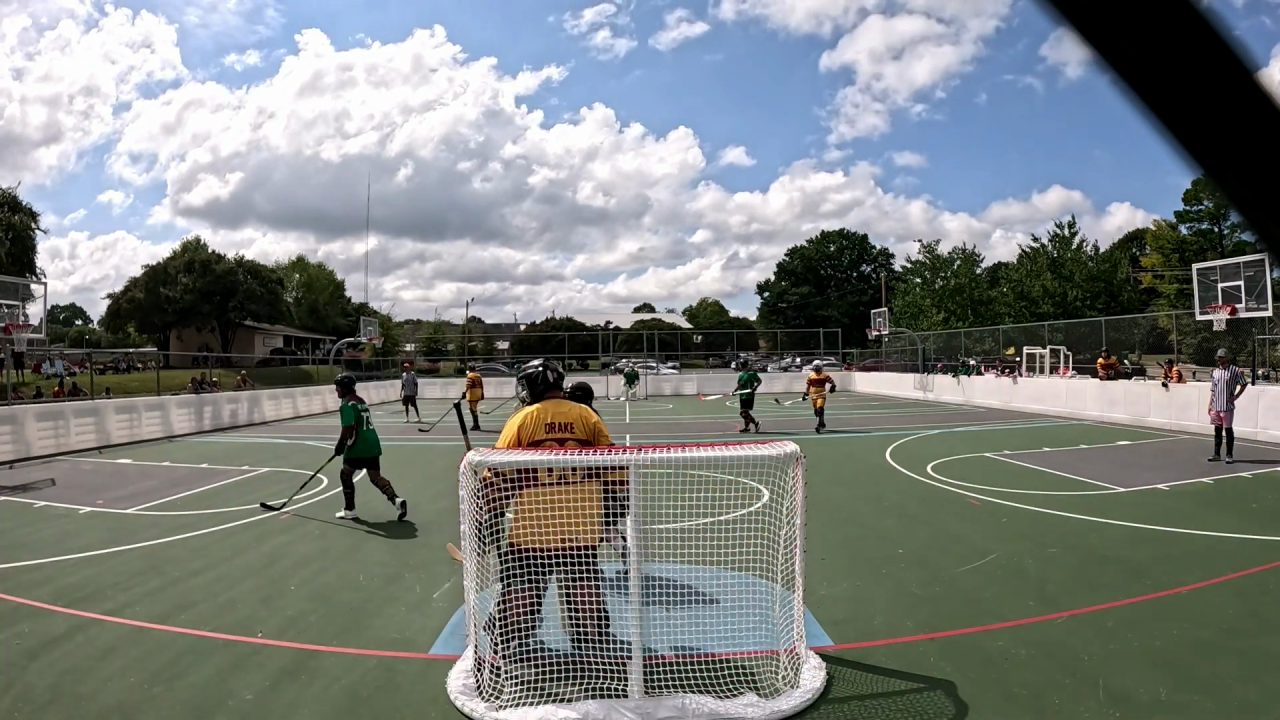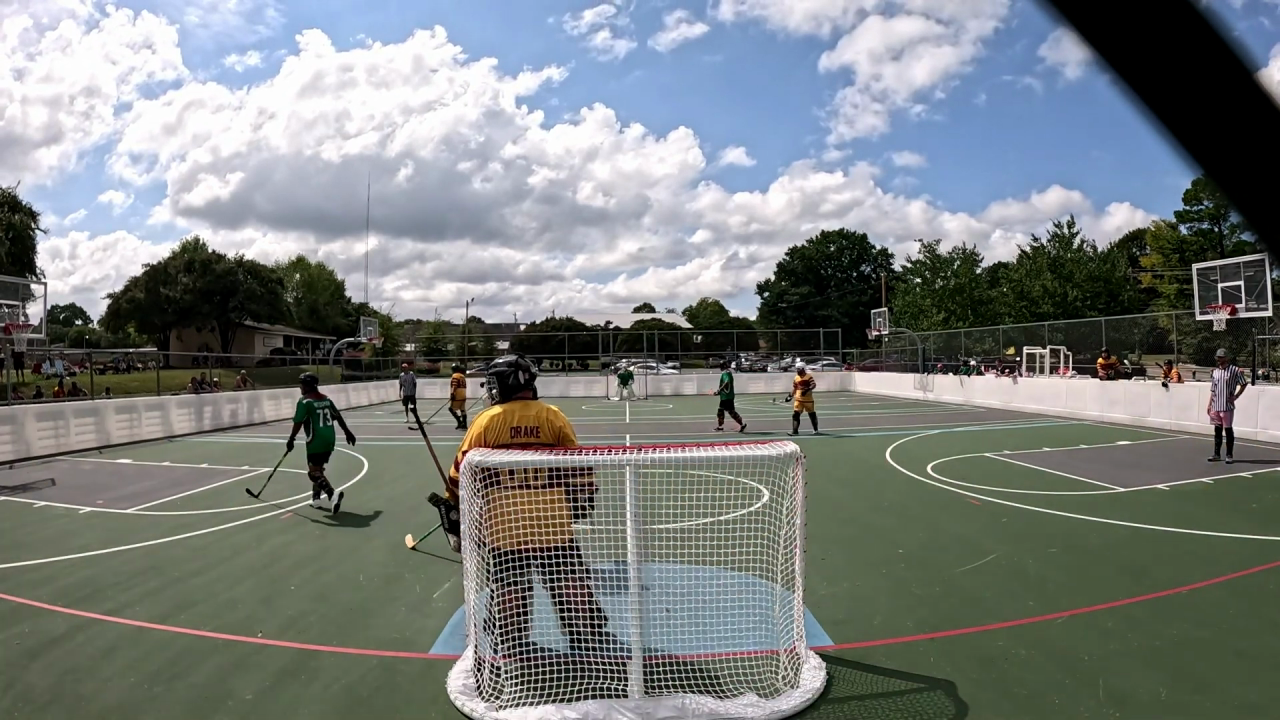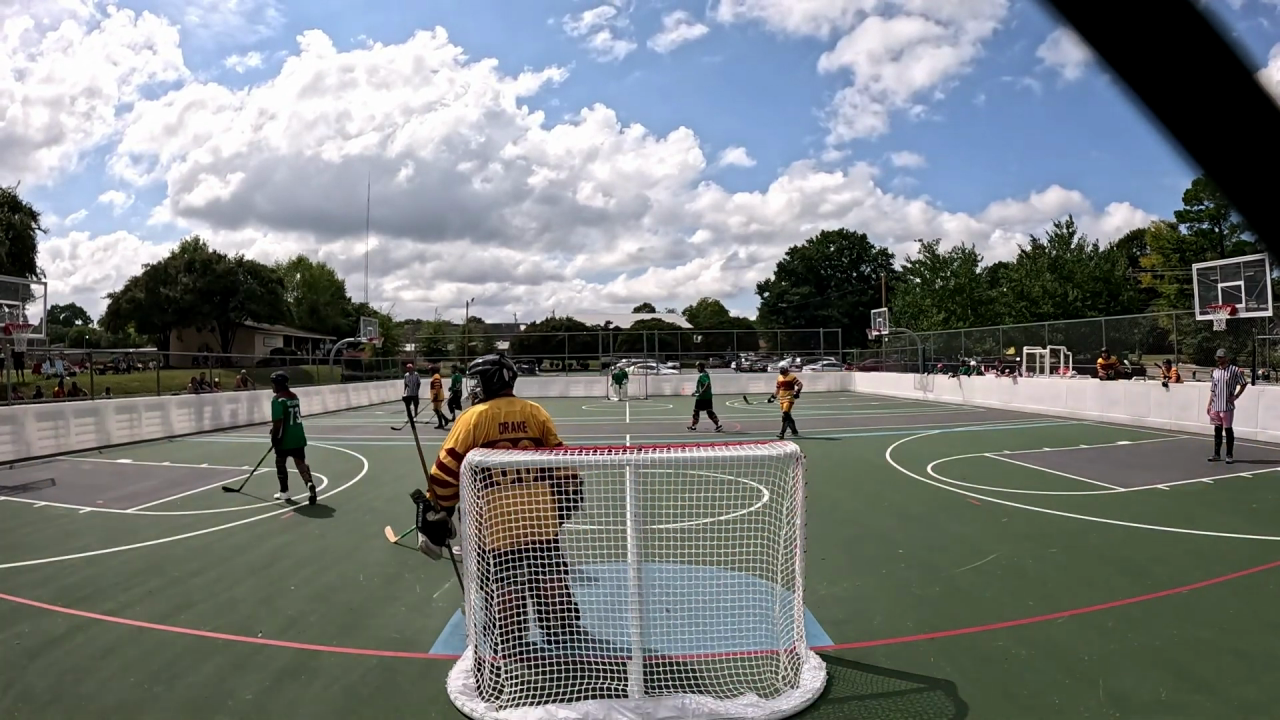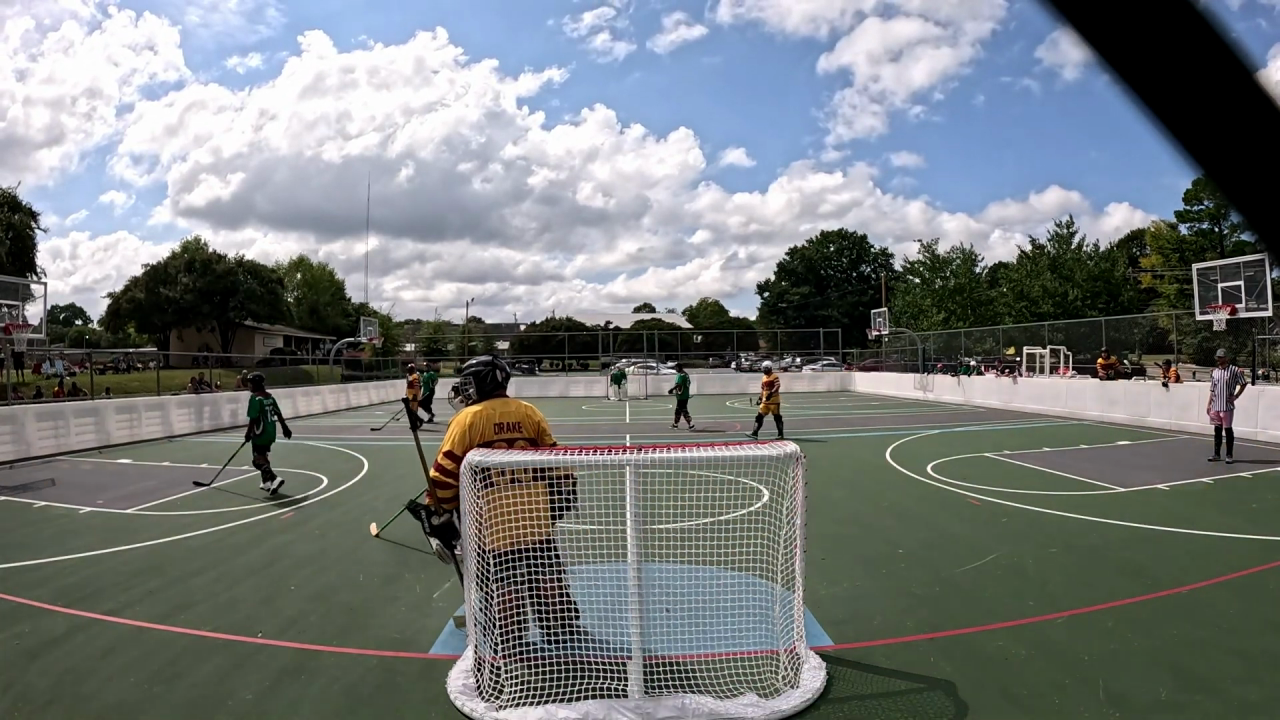
dt=0.5s
person 1, frame 1
left shoulder: (522, 419)
right shoulder: (587, 416)
left elbow: (498, 475)
right elbow: (611, 466)
left wrist: (487, 520)
right wrist: (612, 507)
left hip: (534, 519)
right hip: (582, 517)
left knee: (521, 585)
right knee: (584, 581)
left ankle: (513, 643)
right ankle: (594, 642)
person 1, frame 2
left shoulder: (487, 420)
right shoulder: (554, 416)
left elbow: (463, 472)
right elbow: (576, 466)
left wrist: (456, 509)
right wrist: (580, 503)
left hip: (504, 517)
right hip: (551, 514)
left knee: (508, 583)
right knee: (568, 577)
left ankle: (512, 643)
right ankle: (588, 634)
person 1, frame 3
left shoulder: (473, 418)
right shoulder: (536, 413)
left elbow: (447, 470)
left wrist: (436, 511)
right wrist: (566, 495)
left hip: (494, 510)
right hip: (539, 505)
left knee: (502, 578)
right knee: (548, 569)
left ankle: (508, 639)
right ankle: (562, 627)
person 1, frame 4
left shoulder: (467, 418)
right shoulder: (530, 412)
left elbow: (446, 472)
left wrist: (439, 513)
right wrist: (562, 495)
left hip: (491, 509)
right hip: (535, 504)
left knee: (502, 578)
right knee: (546, 569)
left ankle: (508, 639)
right ankle: (561, 625)
